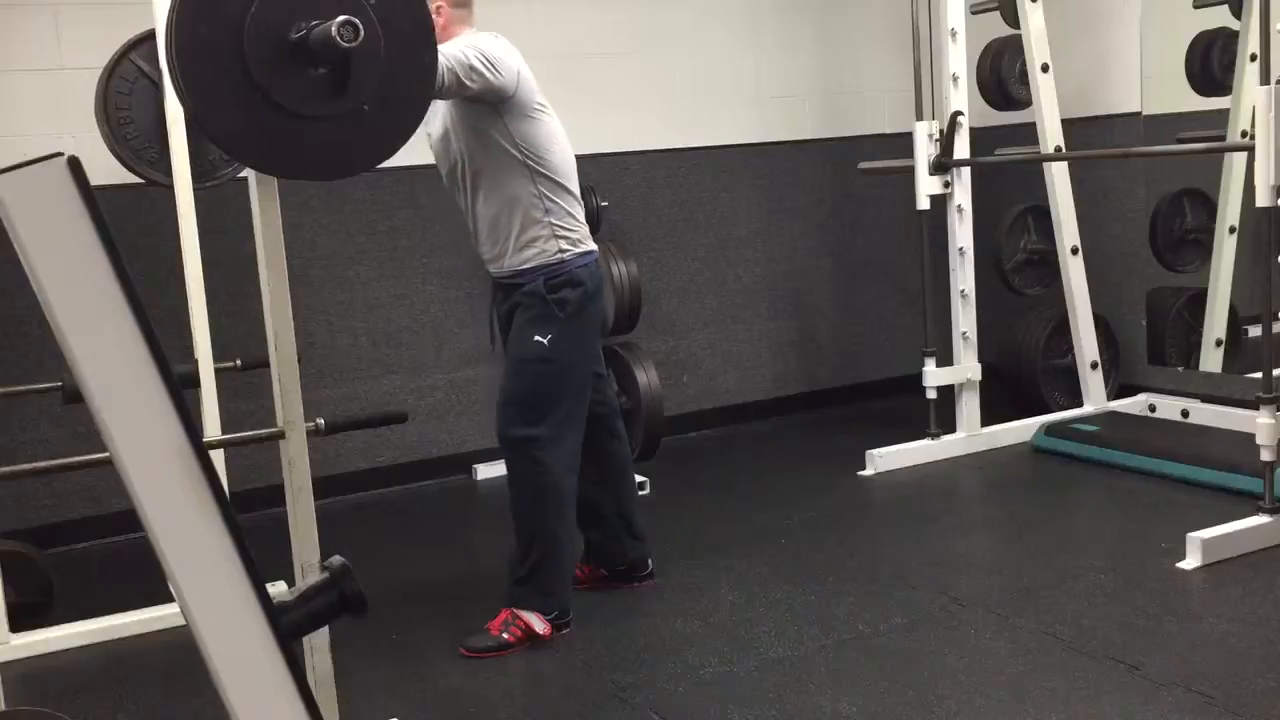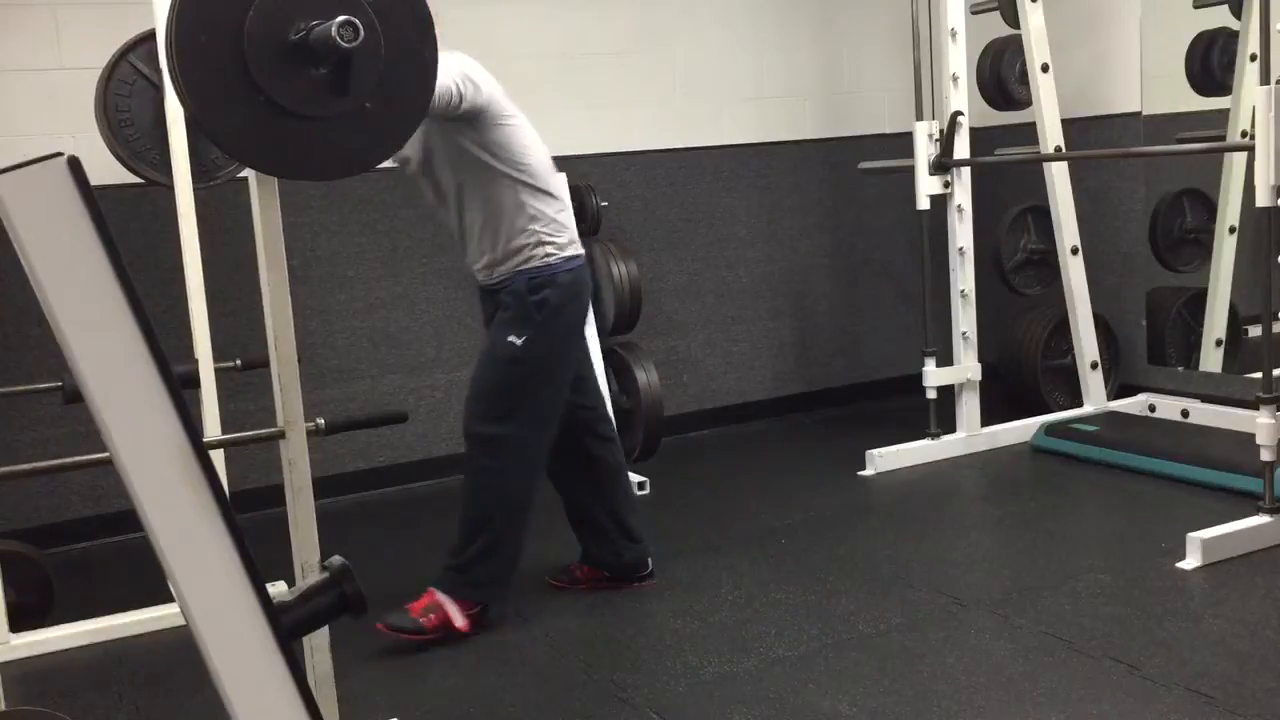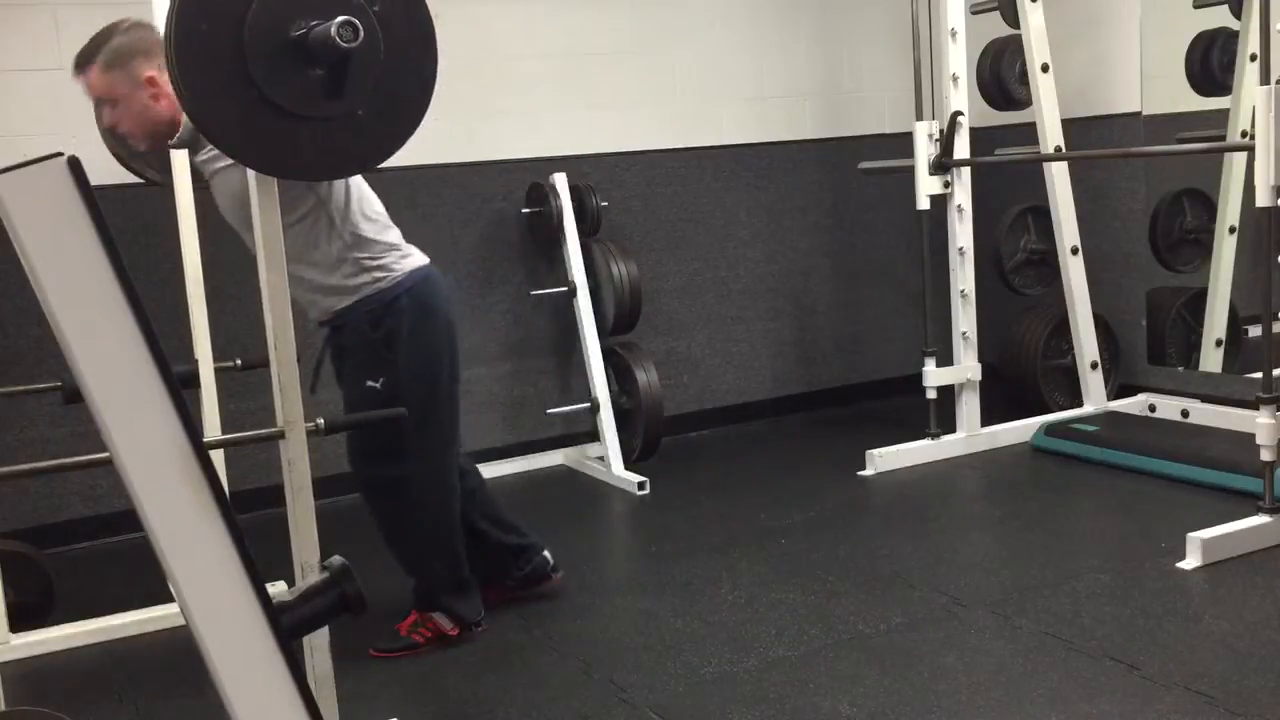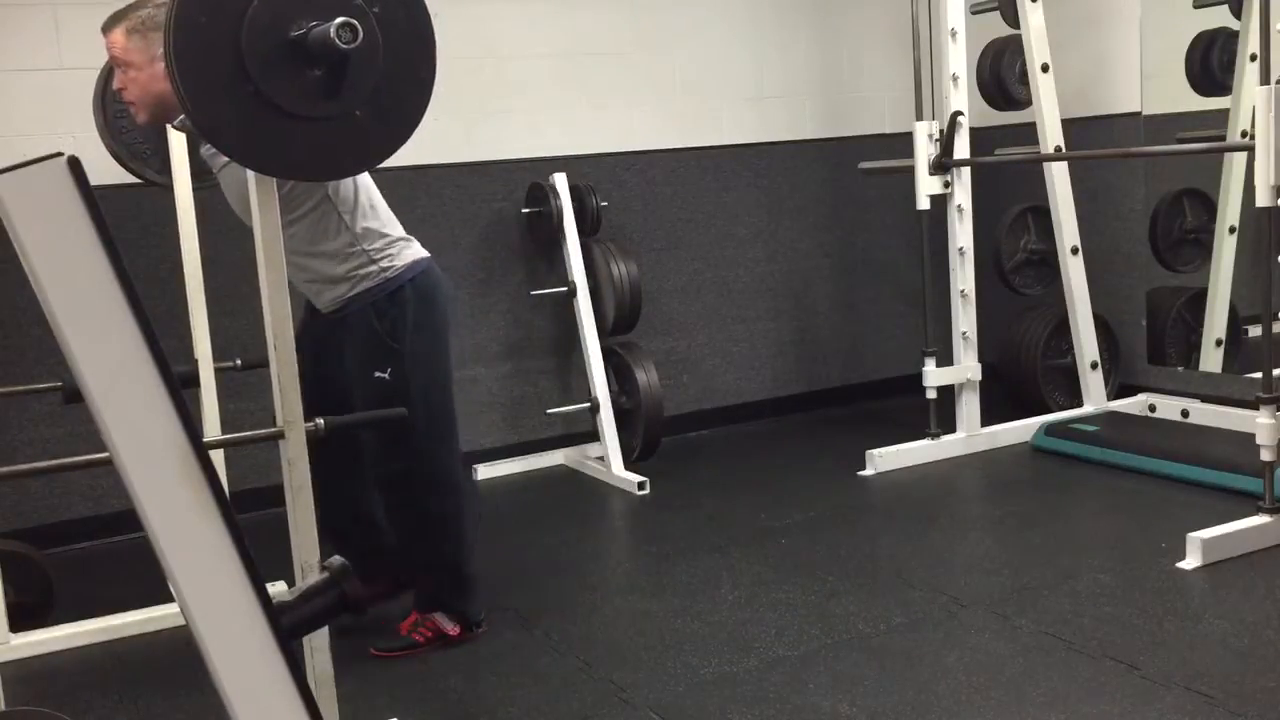
dt=0.7s
person 1, frame 1
left shoulder: (485, 55)
right shoulder: (447, 97)
left hip: (555, 277)
right hip: (521, 278)
left knee: (532, 430)
right knee: (583, 420)
left ankle: (539, 604)
right ankle: (619, 554)
person 1, frame 2
left shoulder: (448, 73)
right shoulder: (412, 122)
left hip: (541, 278)
right hip: (521, 281)
left knee: (497, 430)
right knee: (572, 425)
left ankle: (463, 596)
right ankle: (619, 555)
person 1, frame 3
left shoulder: (249, 120)
right shoulder: (209, 140)
left hip: (391, 304)
right hip: (366, 309)
left knee: (394, 462)
right knee: (420, 454)
left ankle: (447, 606)
right ankle: (517, 564)
person 1, frame 4
right shoulder: (207, 126)
left hip: (390, 294)
right hip: (340, 302)
left knee: (410, 455)
right knee: (316, 445)
left ankle: (449, 607)
right ankle: (387, 567)
